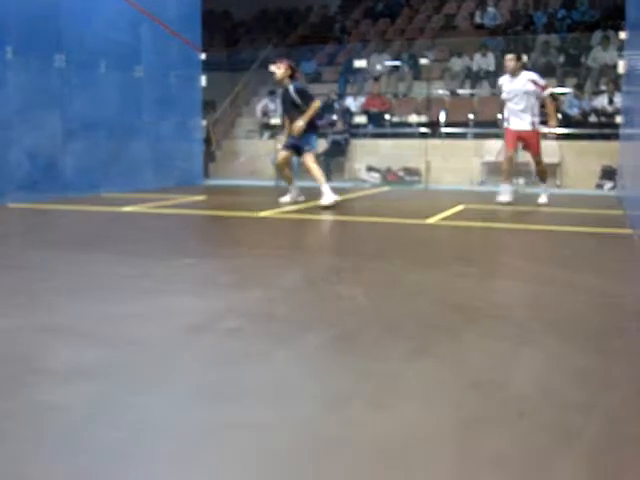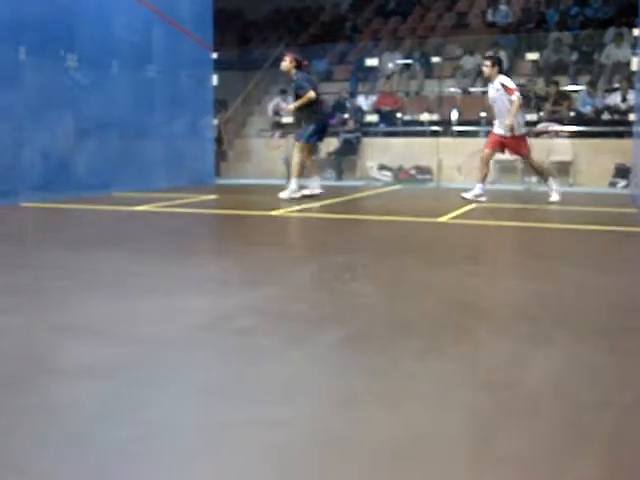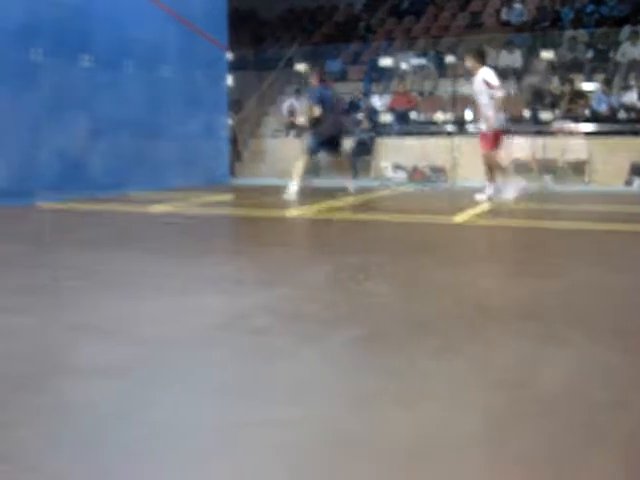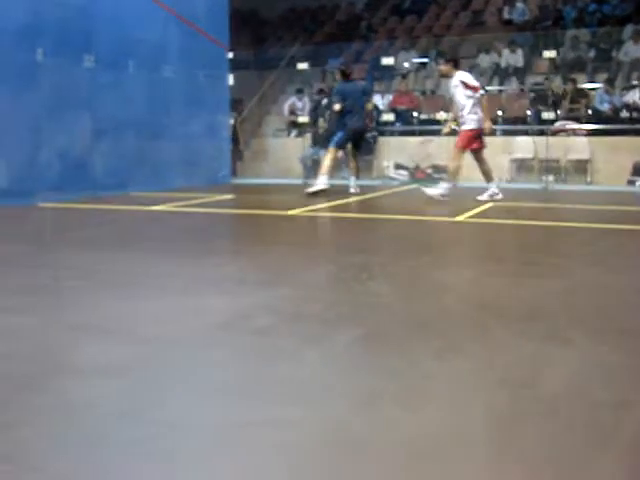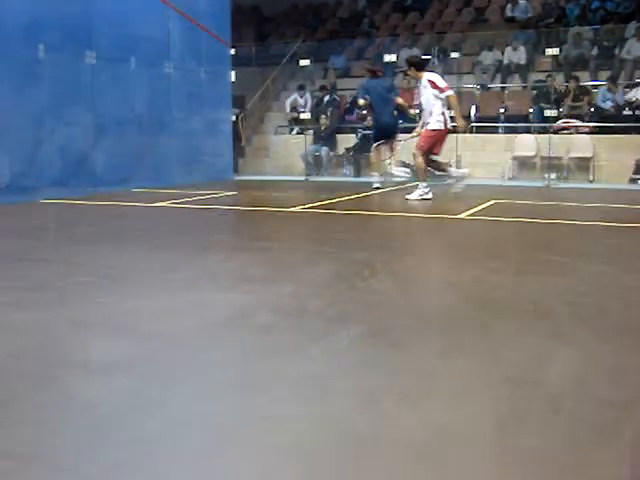
dt=0.2s
person 1, frame 1
left shoulder: (532, 78)
right shoulder: (503, 82)
left elbow: (547, 95)
left wrist: (552, 118)
left hip: (530, 126)
right hip: (512, 125)
left knee: (537, 160)
right knee: (509, 155)
left ankle: (543, 191)
right ankle: (506, 190)
person 1, frame 2
left shoulder: (503, 82)
right shoulder: (491, 86)
left elbow: (517, 100)
left wrist: (510, 119)
left hip: (513, 130)
right hip: (498, 130)
left knee: (529, 162)
right knee: (485, 156)
left ankle: (552, 187)
right ankle: (479, 190)
person 1, frame 3
left shoulder: (486, 75)
right shoulder: (477, 77)
left elbow: (499, 95)
left wrist: (493, 117)
right wrist: (482, 120)
left hip: (494, 123)
right hip: (487, 123)
left knee: (488, 155)
right knee: (487, 156)
left ankle: (511, 182)
right ankle: (492, 189)
person 1, frame 4
left shoulder: (463, 78)
right shoulder: (452, 82)
left elbow: (482, 96)
left wrist: (488, 120)
right wrist: (449, 123)
left hip: (472, 123)
right hip: (467, 124)
left knee: (456, 153)
right knee: (479, 158)
left ankle: (444, 188)
right ankle: (493, 190)
person 1, frame 5
left shoulder: (431, 79)
right shoulder: (422, 83)
left elbow: (450, 96)
left wrist: (459, 118)
right wrist: (420, 126)
left hip: (437, 126)
right hip: (430, 126)
left knee: (418, 153)
right knee: (424, 157)
left ankle: (424, 189)
right ankle: (455, 173)
person 2, frame 1
left shoulder: (296, 88)
right shoulder: (284, 93)
left elbow: (317, 104)
left wrist: (302, 121)
right wrist: (285, 139)
left hip: (307, 131)
right hip: (295, 134)
left knee: (308, 161)
right knee: (280, 160)
left ankle: (328, 193)
right ankle: (294, 192)
person 2, frame 2
left shoulder: (298, 78)
right shoulder: (304, 76)
left elbow: (312, 95)
left wrist: (295, 105)
left hip: (314, 119)
right hip: (319, 119)
left knee: (298, 150)
right knee: (306, 153)
left ankle: (293, 187)
right ankle: (315, 185)
person 2, frame 3
left shoulder: (315, 92)
right shoulder: (332, 93)
left elbow: (316, 113)
right elbow: (339, 111)
left wrist: (310, 117)
left hip: (321, 131)
right hip: (336, 130)
left knee: (305, 159)
right knee: (338, 156)
left ankle: (293, 188)
person 2, frame 4
left shoulder: (339, 89)
right shoulder: (364, 86)
left elbow: (337, 108)
right elbow: (369, 107)
left hip: (346, 126)
right hip: (361, 126)
left knee: (330, 154)
right knee: (354, 156)
left ankle: (322, 182)
right ankle: (353, 184)
person 2, frame 5
left shoulder: (365, 85)
right shoulder: (388, 82)
left elbow: (361, 103)
right elbow: (397, 101)
left hip: (378, 121)
right hip: (391, 119)
left knee: (376, 149)
right knee: (390, 148)
left ankle: (377, 179)
